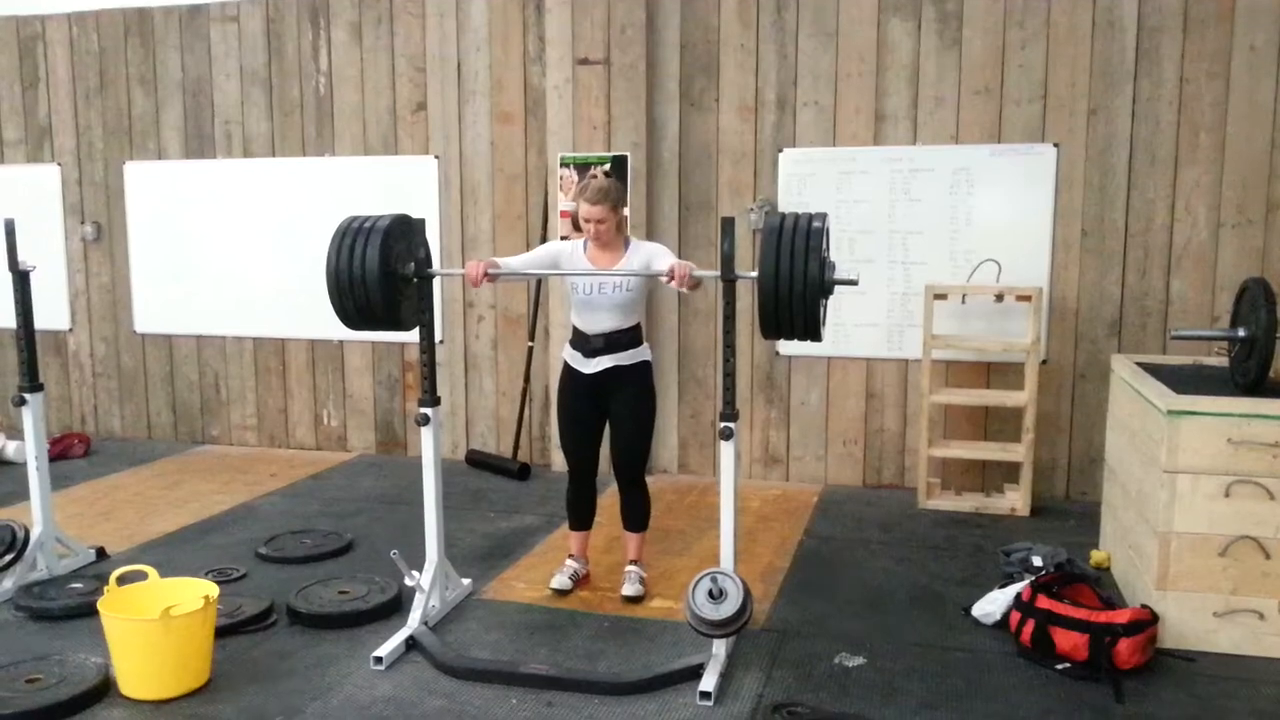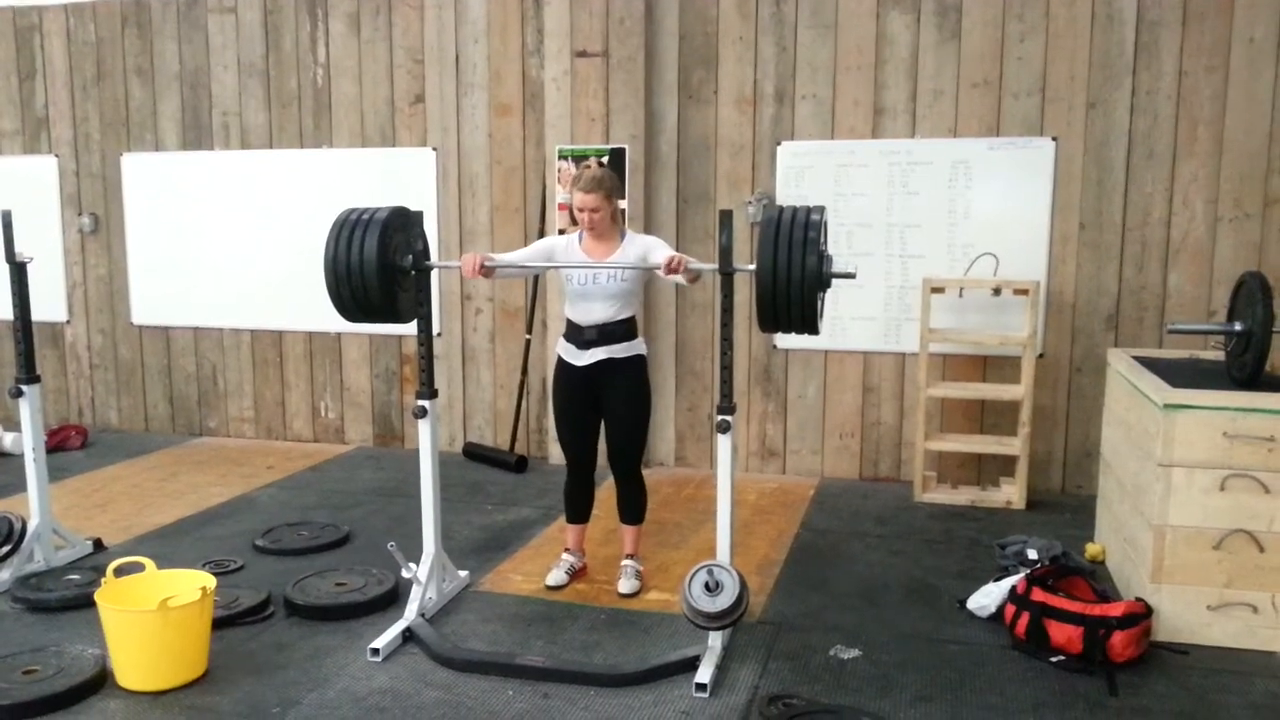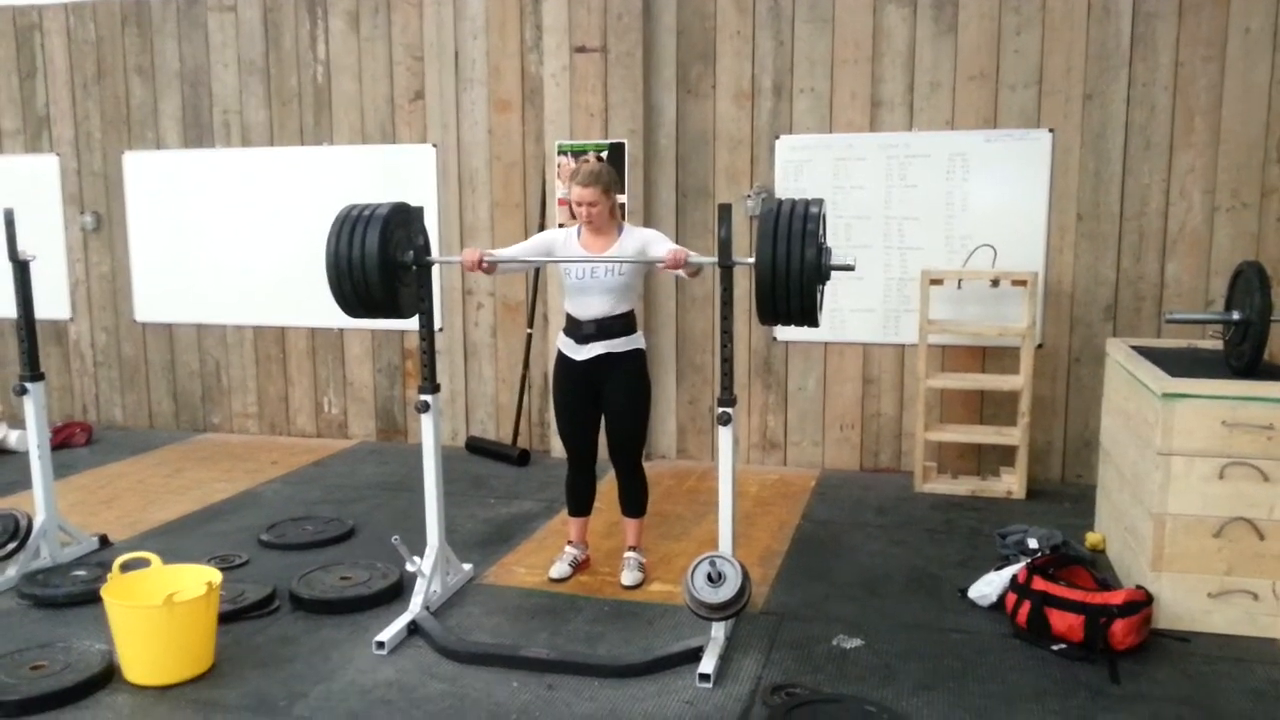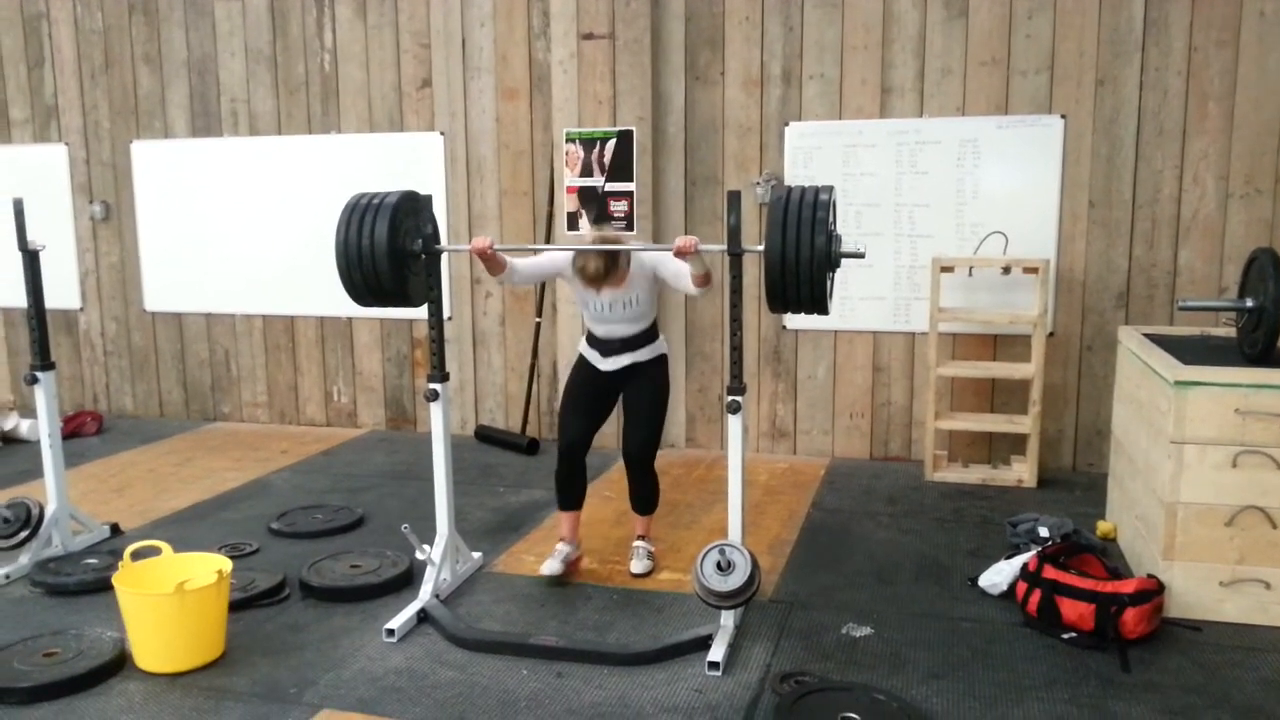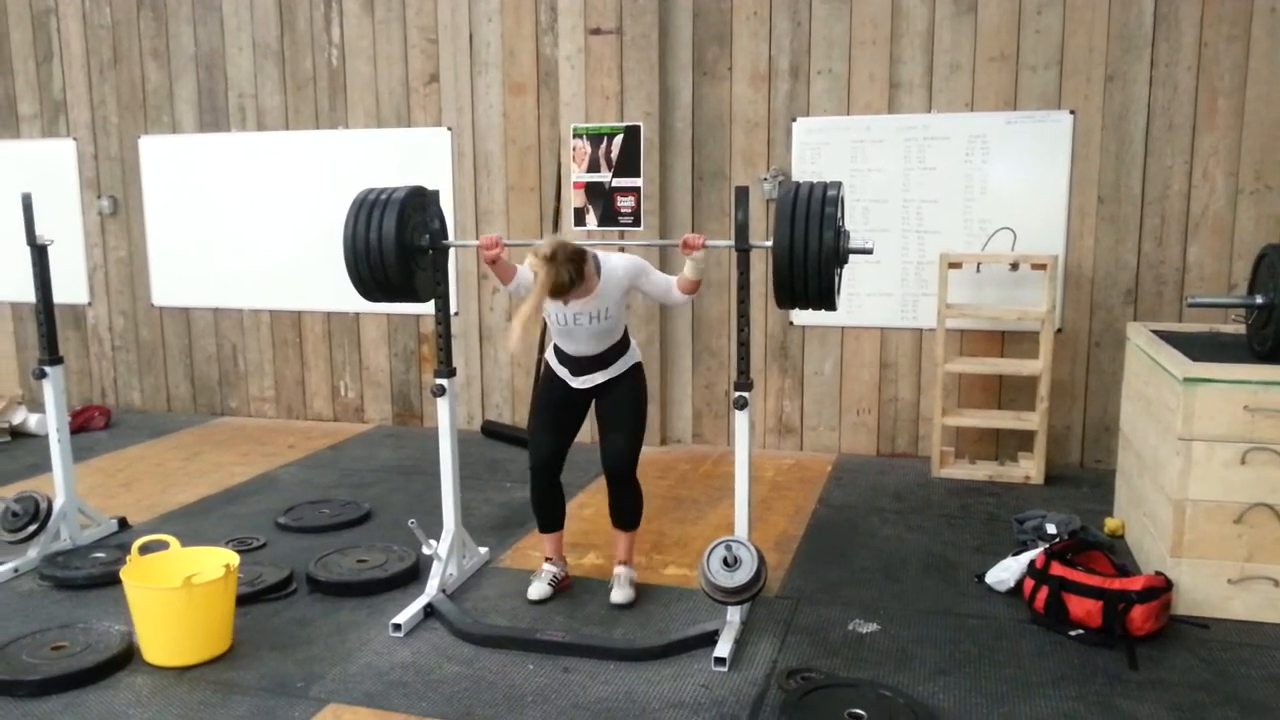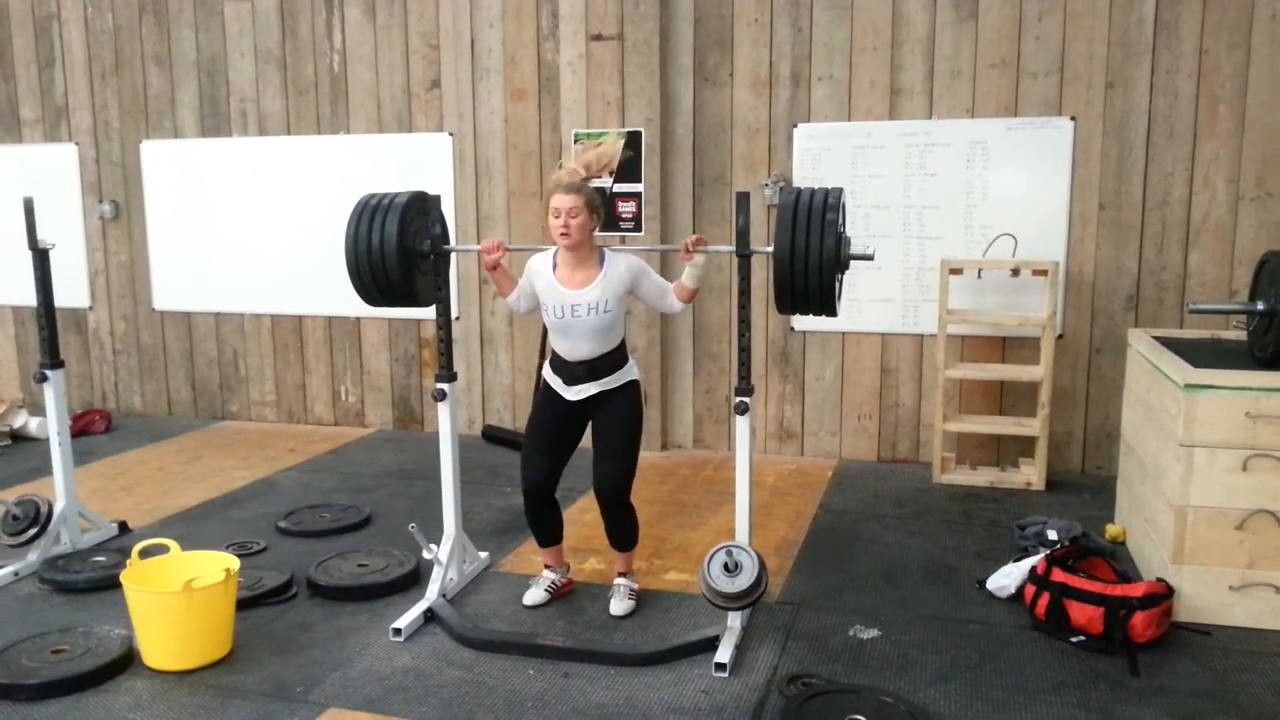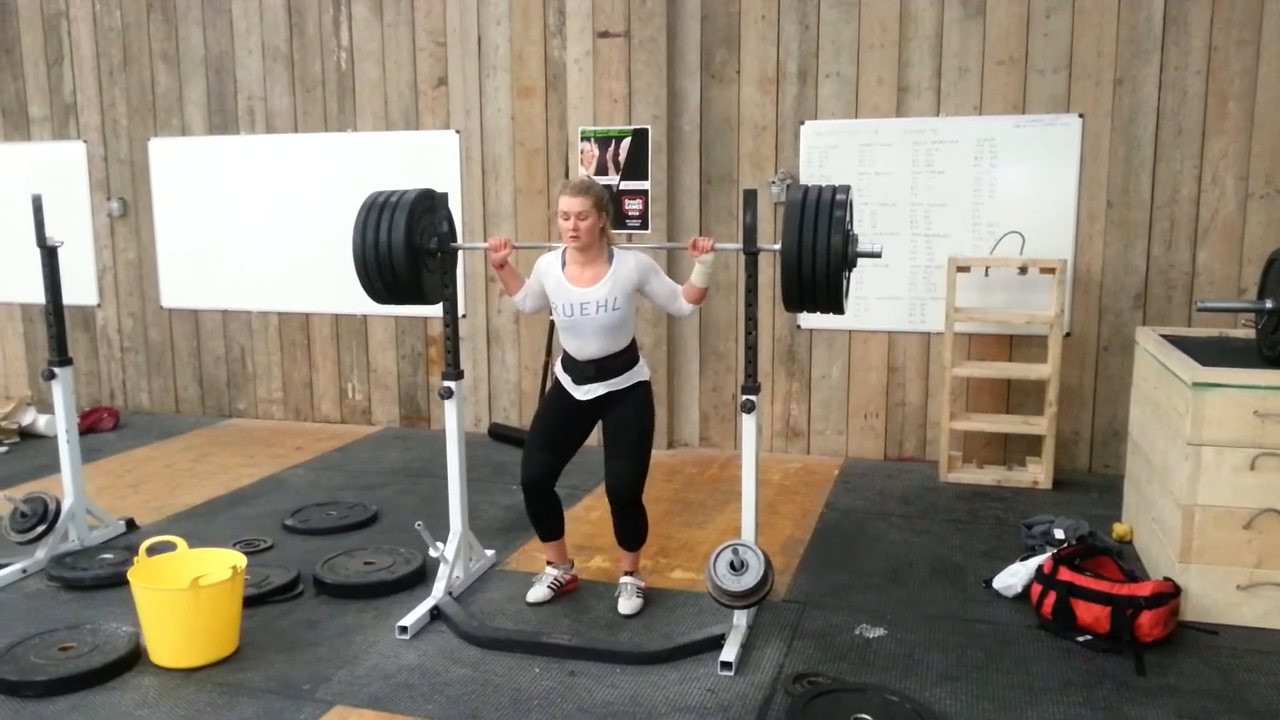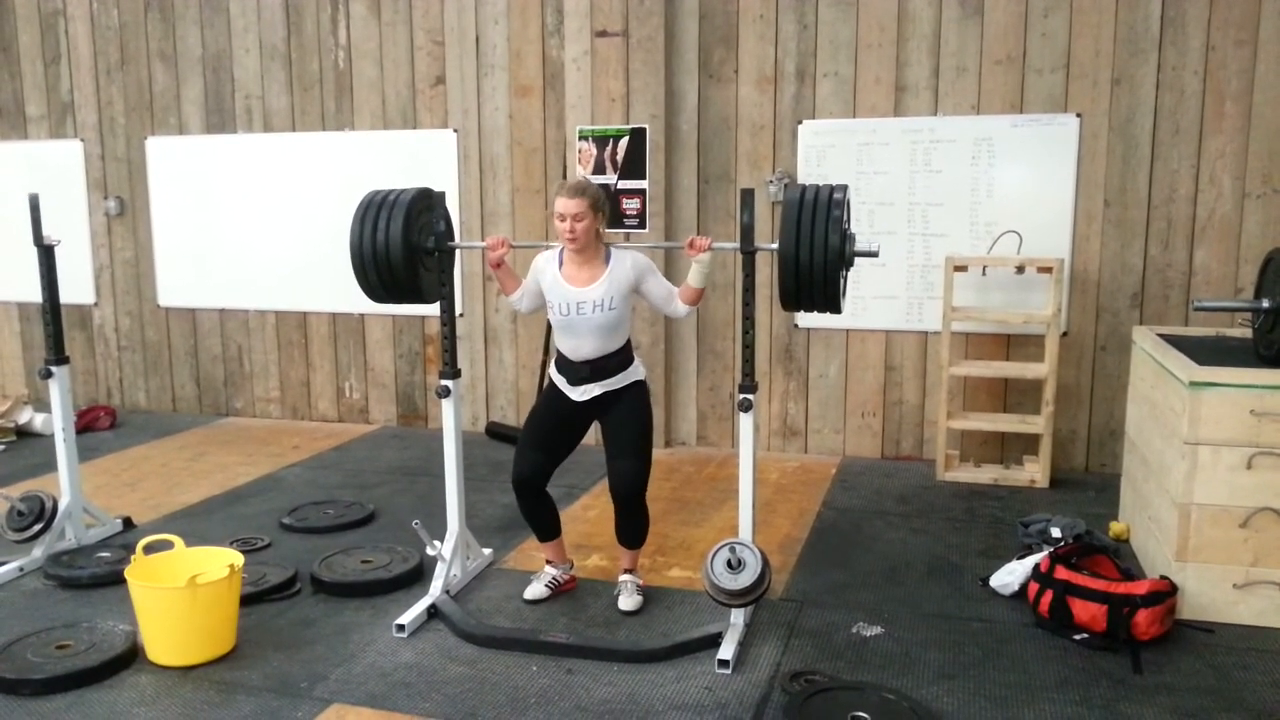
dt=0.5s
person 1, frame 1
left shoulder: (646, 253)
right shoulder: (564, 252)
left elbow: (684, 280)
right elbow: (512, 265)
left wrist: (687, 273)
right wrist: (485, 267)
left hip: (629, 372)
right hip: (579, 369)
left knee: (629, 472)
right knee: (579, 471)
left ankle: (633, 567)
right ankle: (576, 561)
person 1, frame 2
left shoulder: (641, 246)
right shoulder: (559, 246)
left elbow: (686, 274)
right elbow: (506, 263)
left wrist: (683, 266)
right wrist: (480, 262)
left hip: (623, 364)
right hip: (572, 362)
left knee: (625, 466)
right knee: (577, 465)
left ankle: (630, 560)
right ankle: (572, 554)
person 1, frame 3
left shoulder: (640, 239)
right shoulder: (558, 240)
left elbow: (684, 262)
right elbow: (505, 258)
left wrist: (684, 260)
right wrist: (480, 258)
left hip: (622, 357)
right hip: (572, 357)
left knee: (626, 458)
right knee: (579, 458)
left ankle: (633, 553)
right ankle: (576, 547)
person 1, frame 4
left shoulder: (648, 261)
right shoulder: (569, 261)
left elbow: (697, 285)
right elbow: (512, 272)
left wrist: (694, 259)
right wrist: (489, 258)
left hip: (645, 364)
right hip: (594, 361)
left knee: (638, 454)
right knee: (570, 446)
left ankle: (642, 542)
right ankle: (567, 544)
person 1, frame 5
left shoulder: (622, 267)
right shoulder: (540, 273)
left elbow: (678, 293)
right elbow: (514, 283)
left wrist: (694, 260)
right wrist: (494, 261)
left hip: (618, 376)
right hip: (562, 375)
left knee: (619, 467)
right knee: (542, 464)
left ankle: (623, 566)
right ankle: (553, 564)
person 1, frame 6
left shoulder: (623, 267)
right shoulder: (539, 266)
left elbow: (674, 302)
right elbow: (520, 302)
left wrist: (694, 267)
right wrist: (494, 269)
left hip: (614, 388)
right hip: (559, 386)
left knee: (611, 489)
right knee: (534, 485)
left ankle: (624, 578)
right ankle: (555, 573)
person 1, frame 7
left shoulder: (632, 265)
right shoulder: (548, 265)
left elbow: (683, 304)
right elbow: (527, 302)
left wrist: (703, 266)
right wrist: (501, 266)
left hip: (625, 387)
right hip: (570, 385)
left knee: (623, 490)
right knee: (534, 478)
left ankle: (630, 577)
right ankle: (559, 569)
person 1, frame 8
left shoulder: (629, 265)
right shoulder: (545, 264)
left elbow: (679, 306)
right elbow: (523, 302)
left wrist: (699, 266)
right wrist: (498, 266)
left hip: (621, 387)
right hip: (565, 385)
left knee: (628, 489)
right knee: (525, 478)
left ankle: (629, 576)
right ankle: (558, 568)
